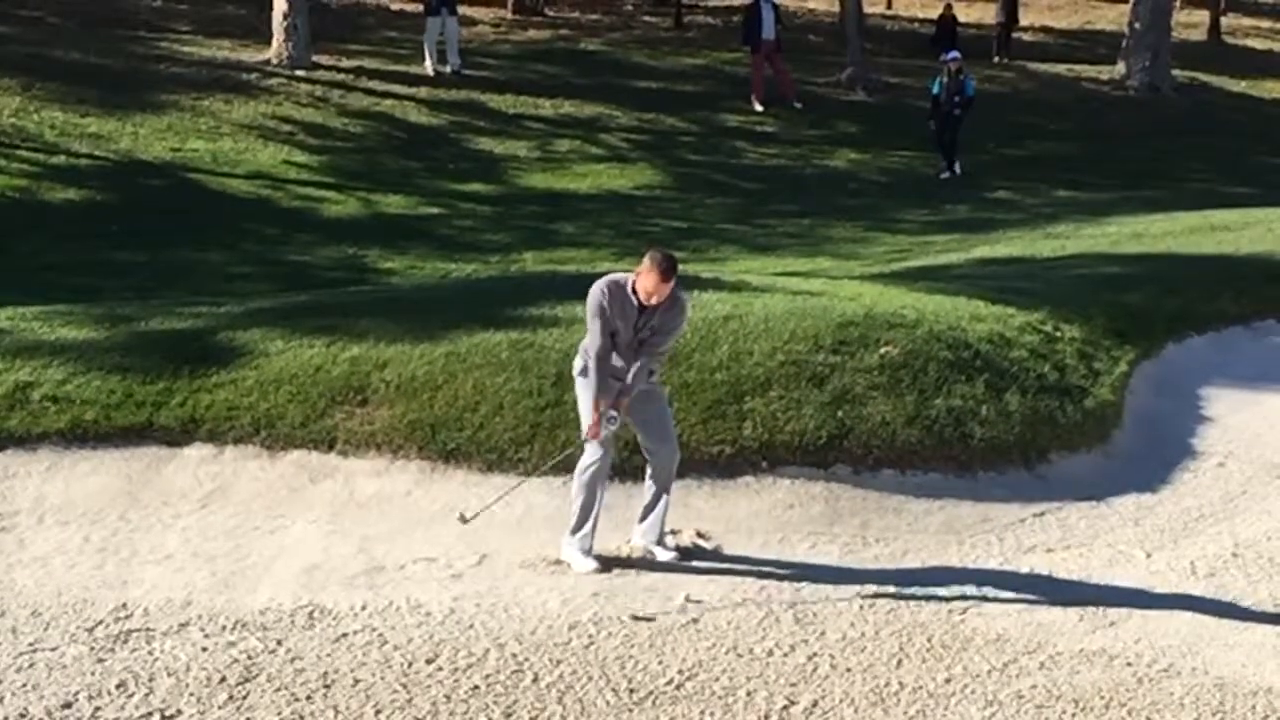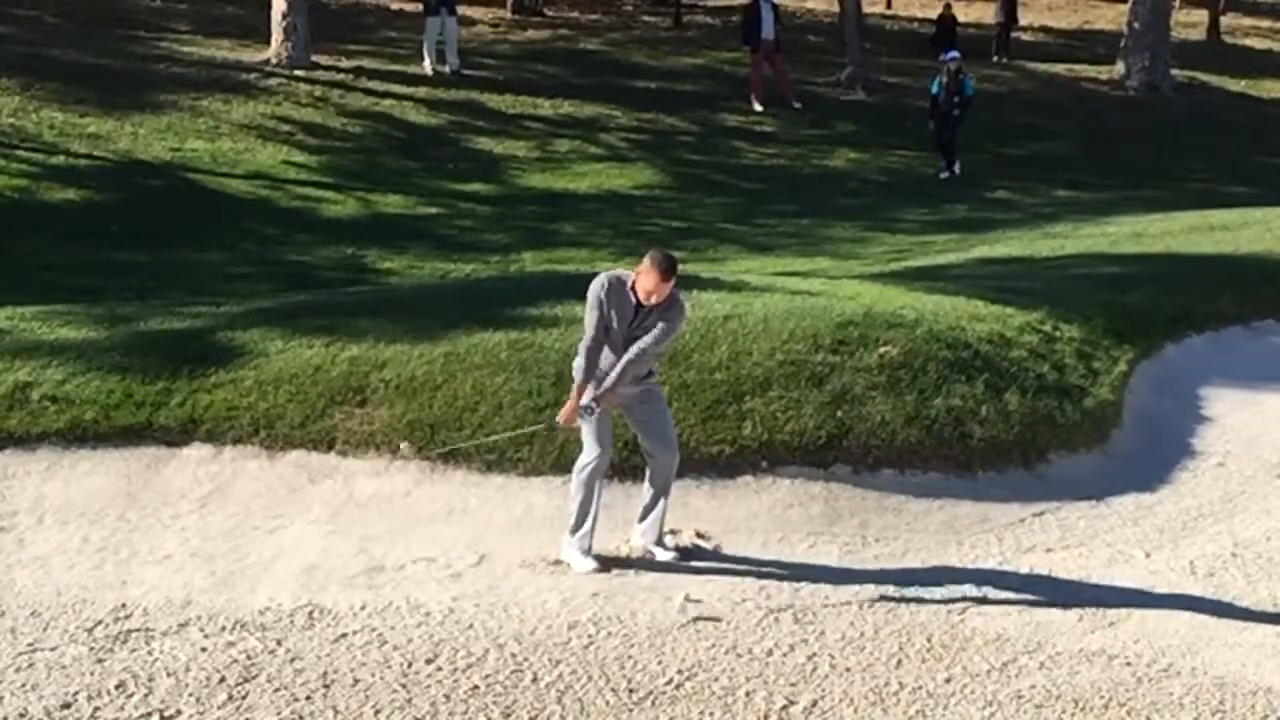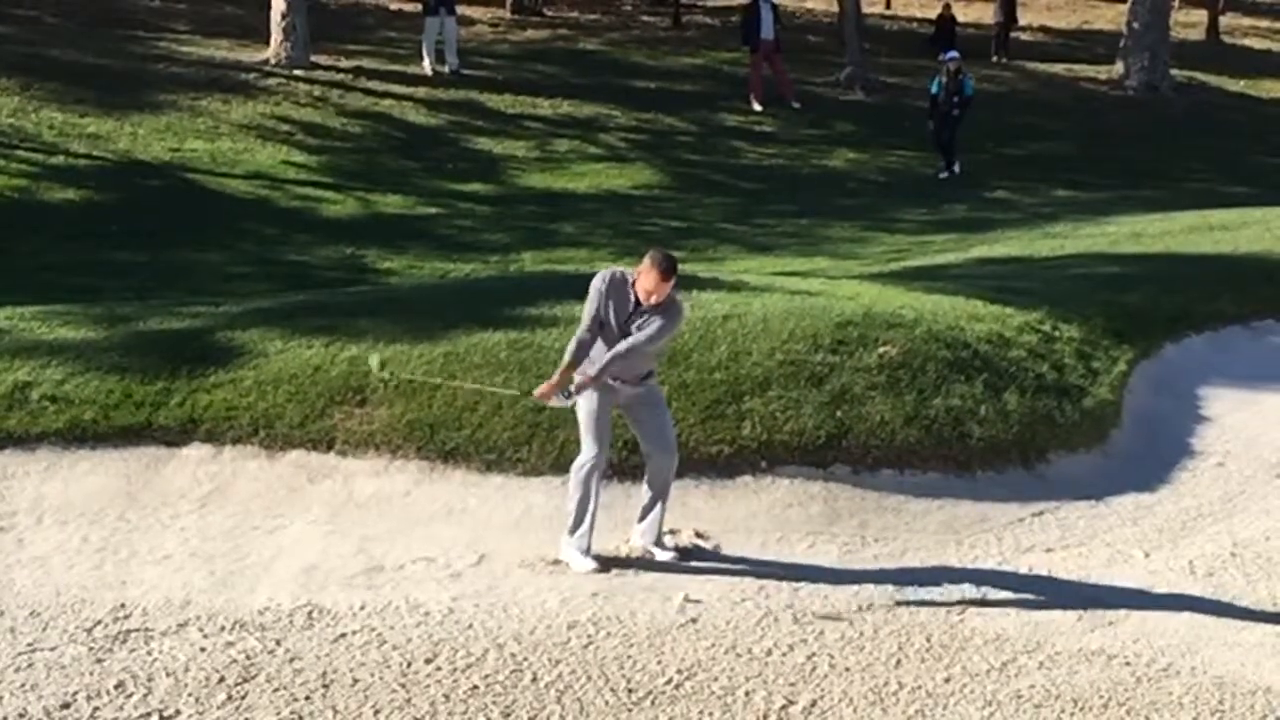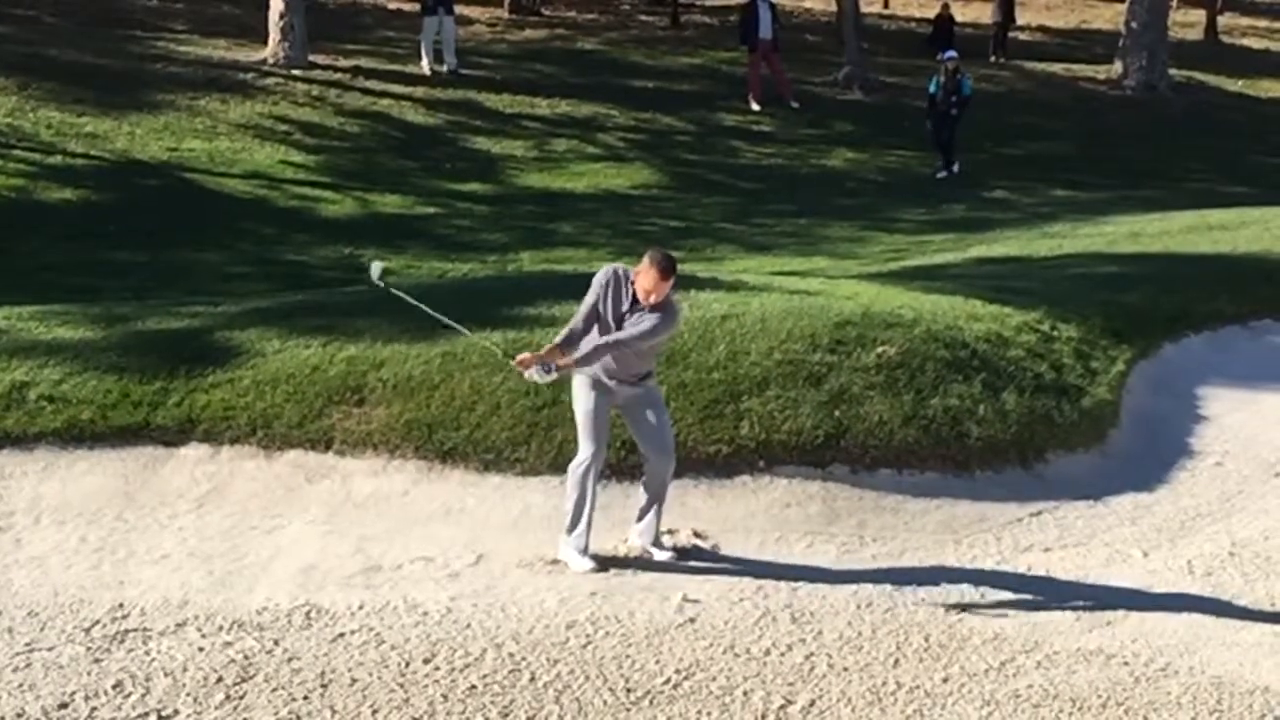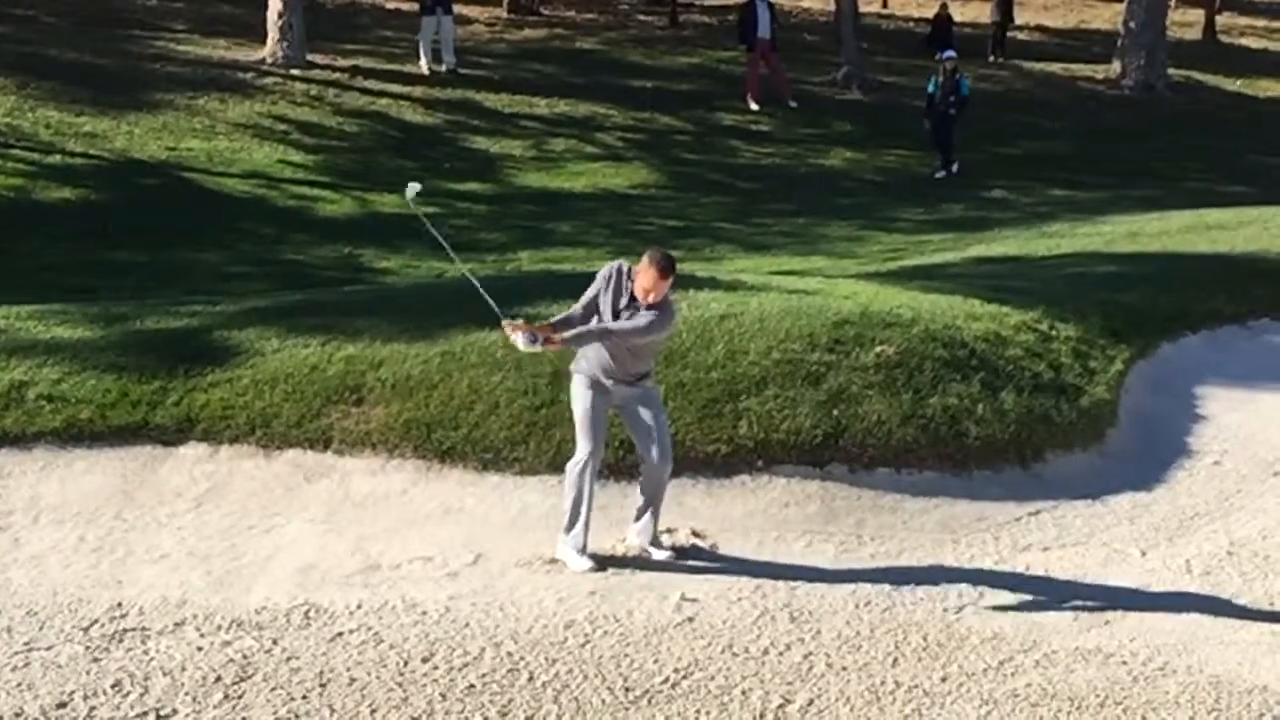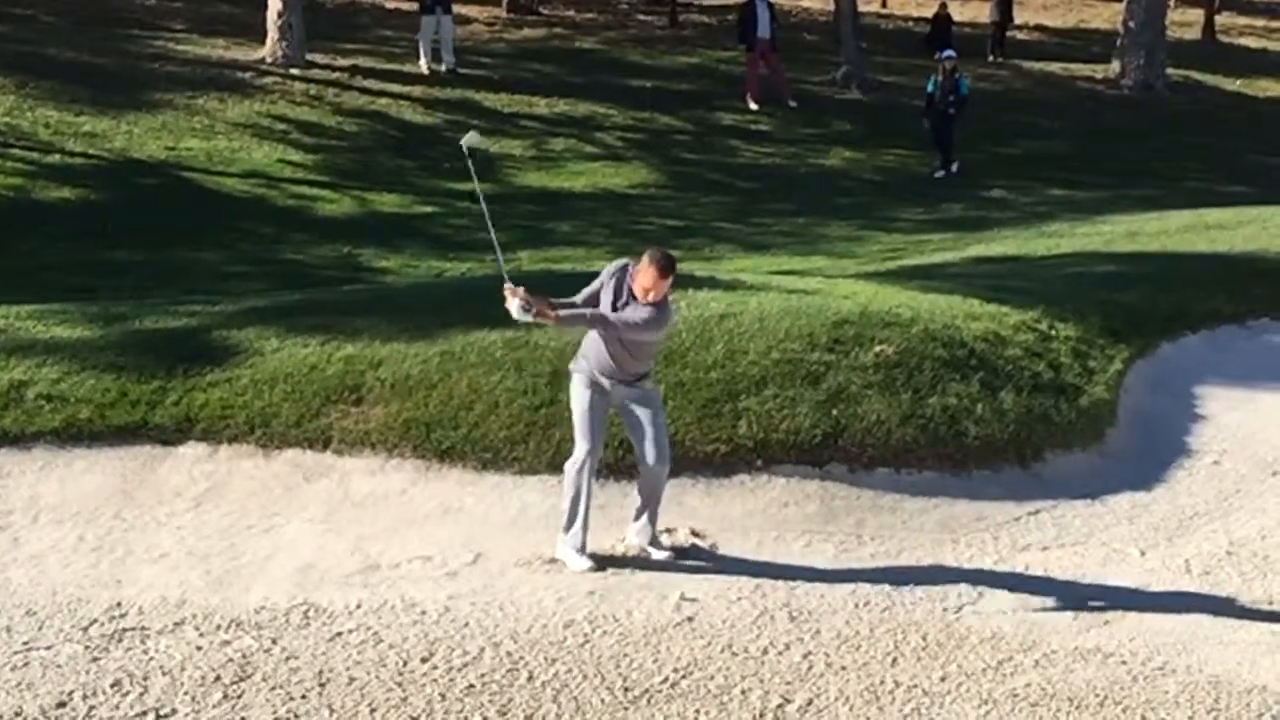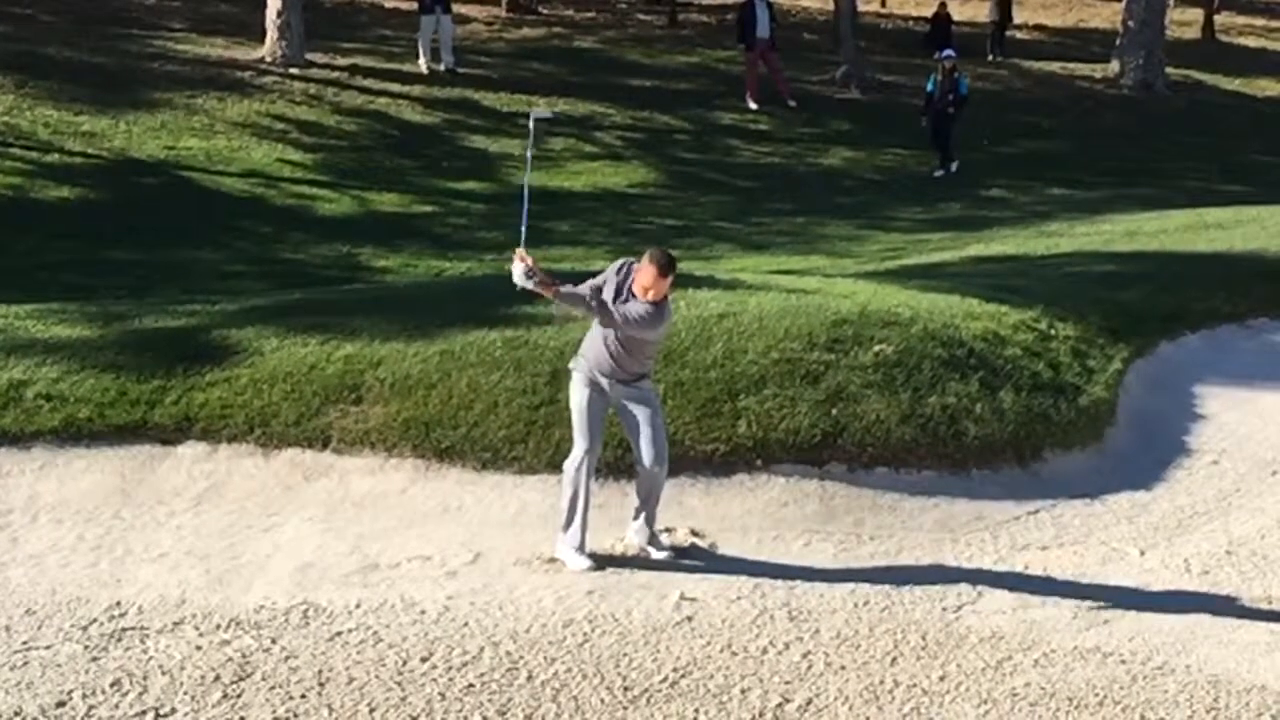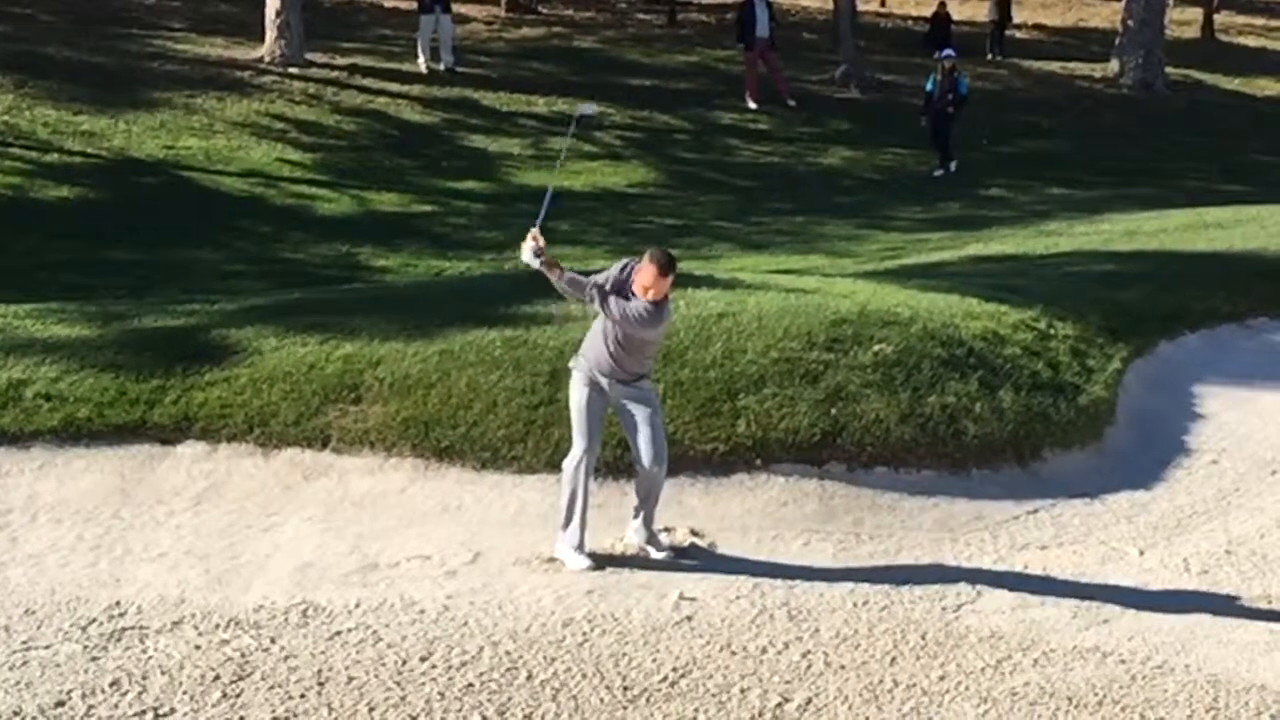
dt=0.2s
person 1, frame 1
left shoulder: (676, 307)
right shoulder: (604, 291)
left elbow: (647, 357)
right elbow: (599, 353)
left wrist: (620, 406)
right wrist: (596, 410)
left hip: (640, 380)
right hip: (595, 375)
left knee: (666, 452)
right knee: (599, 453)
left ankle: (648, 535)
right ankle: (576, 543)
person 1, frame 2
left shoulder: (674, 309)
right shoulder: (605, 286)
left elbow: (638, 354)
right elbow: (592, 344)
left wrist: (604, 400)
right wrist: (576, 397)
left hip: (639, 382)
right hip: (595, 375)
left knee: (666, 454)
right knee: (597, 454)
left ankle: (647, 535)
right ankle: (576, 544)
person 1, frame 3
left shoulder: (672, 313)
right shoulder: (607, 282)
left elbow: (629, 350)
right elbow: (586, 334)
left wrist: (585, 384)
right wrist: (559, 378)
left hip: (639, 383)
right hip: (590, 373)
left knee: (664, 456)
right knee: (594, 454)
left ankle: (647, 535)
right ankle: (574, 544)
person 1, frame 4
left shoulder: (667, 315)
right shoulder: (610, 277)
left elbow: (617, 343)
right elbow: (582, 323)
left wrist: (567, 364)
right wrist: (545, 354)
left hip: (638, 385)
right hip: (592, 377)
left knee: (662, 458)
right knee: (591, 454)
left ankle: (645, 534)
right ankle: (572, 543)
person 1, frame 5
left shoulder: (663, 316)
right shoulder: (614, 274)
left elbow: (607, 334)
right elbow: (580, 314)
left wrist: (554, 340)
right wrist: (540, 327)
left hip: (636, 385)
right hip: (592, 376)
left knee: (659, 460)
right knee: (589, 453)
left ankle: (643, 533)
right ankle: (571, 542)
person 1, frame 6
left shoulder: (659, 316)
right shoulder: (619, 271)
left elbow: (601, 321)
right elbow: (580, 304)
left wrist: (549, 316)
right wrist: (537, 301)
left hip: (635, 386)
right hip: (591, 376)
left knee: (657, 462)
right knee: (587, 453)
left ankle: (642, 533)
right ankle: (570, 542)
person 1, frame 7
left shoulder: (656, 316)
right shoulder: (623, 269)
left elbow: (598, 310)
right elbow: (583, 294)
left wrist: (547, 289)
right wrist: (540, 277)
left hip: (634, 386)
right hip: (590, 375)
left knee: (655, 462)
right knee: (585, 452)
left ankle: (642, 532)
right ankle: (569, 542)
person 1, frame 8
left shoulder: (655, 316)
right shoulder: (626, 268)
left elbow: (597, 298)
right elbow: (583, 290)
left wrist: (553, 270)
right wrist: (547, 261)
left hip: (634, 386)
right hip: (590, 375)
left knee: (654, 462)
right knee: (584, 451)
left ankle: (641, 531)
right ankle: (569, 542)
